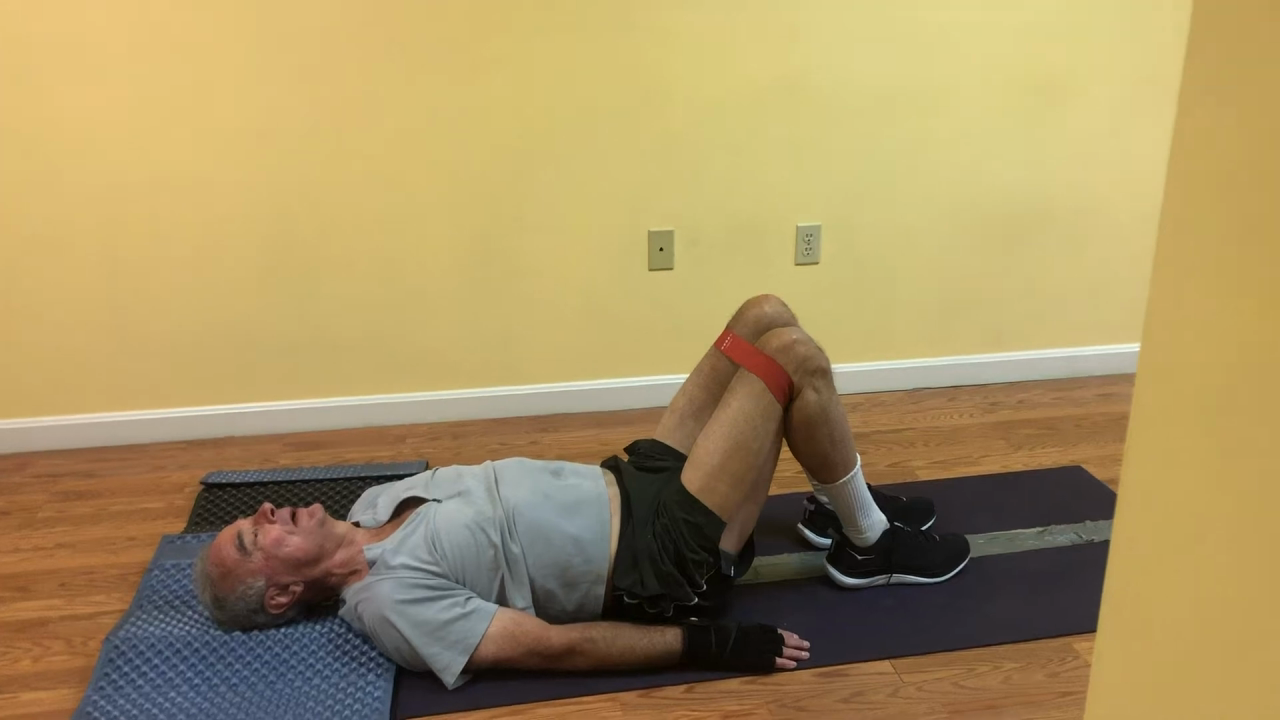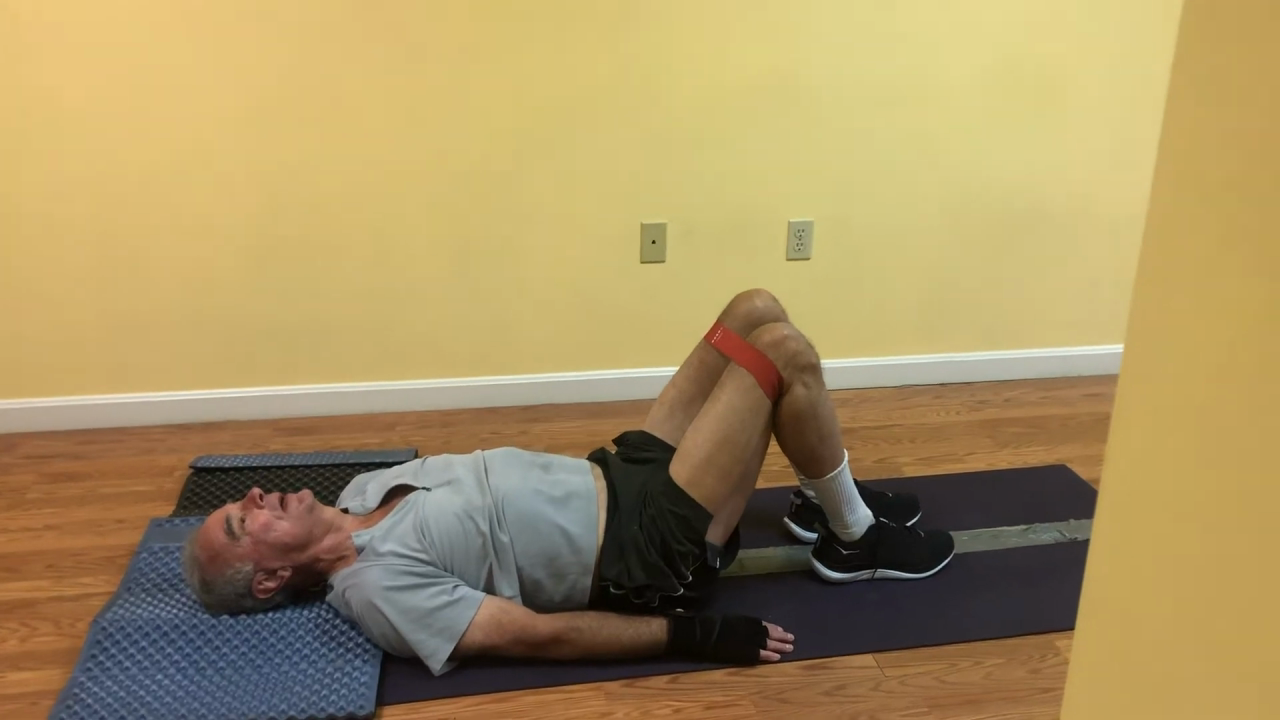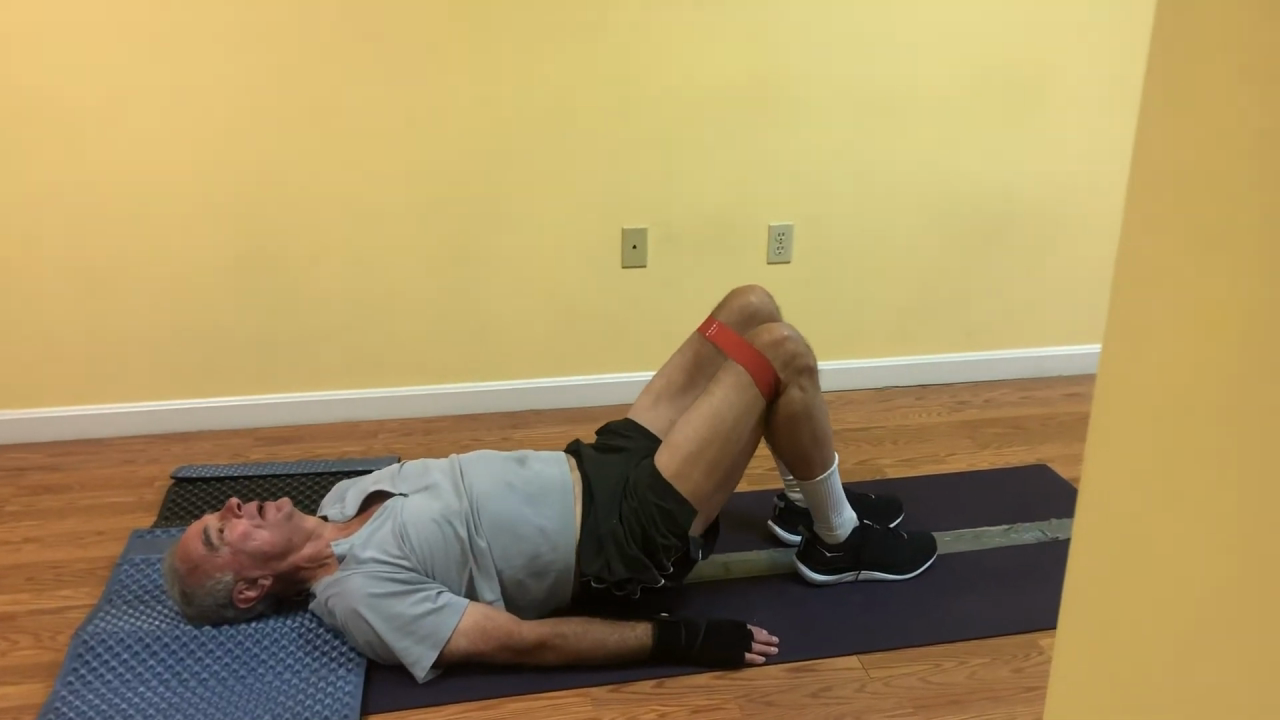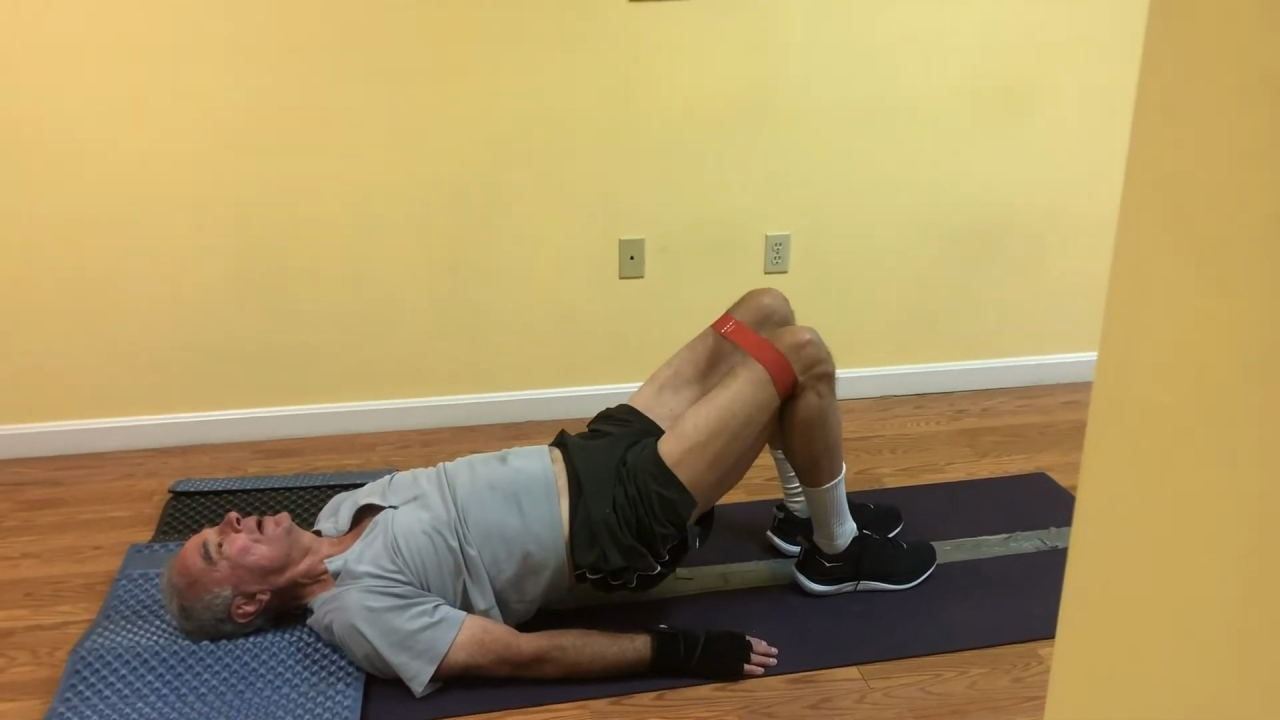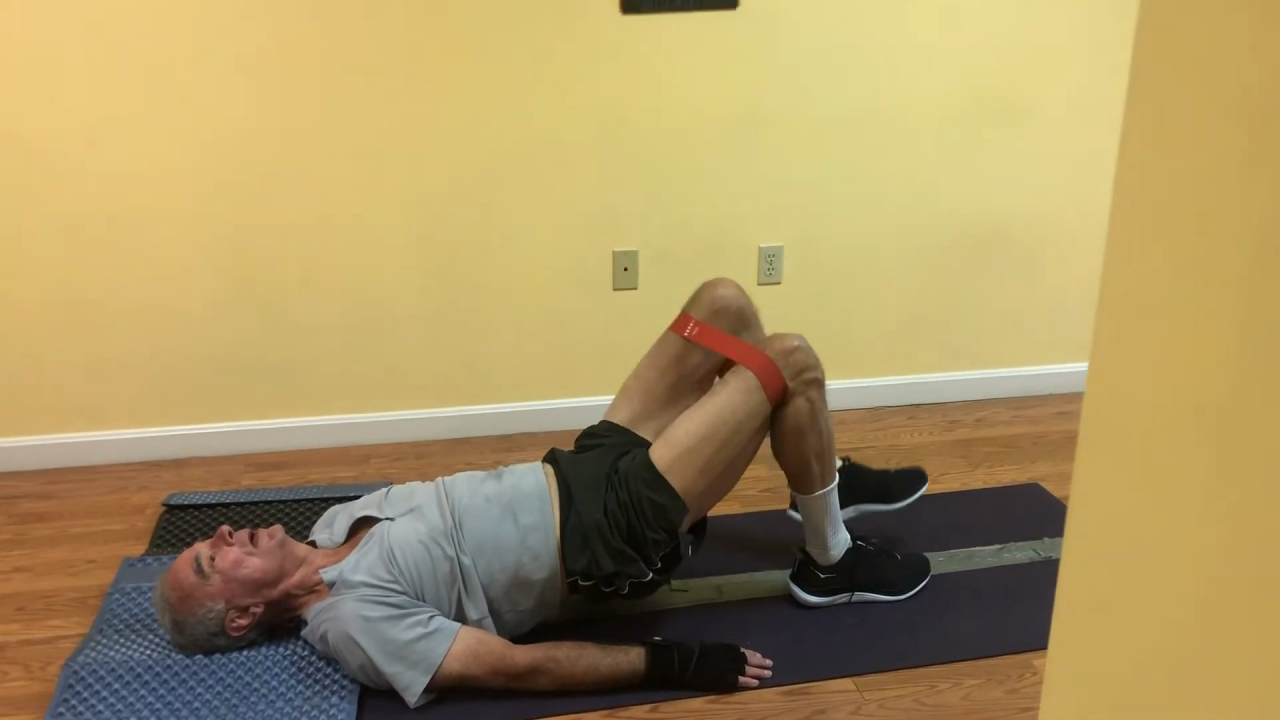
dt=1s
person 1, frame 1
left shoulder: (373, 509)
right shoulder: (389, 601)
right elbow: (554, 647)
right wrist: (714, 646)
left hip: (633, 483)
right hip: (666, 557)
left knee: (765, 315)
right knee: (795, 356)
left ankle: (840, 506)
right ankle: (870, 545)
person 1, frame 2
left shoulder: (364, 494)
right shoulder: (377, 587)
right elbow: (538, 634)
right wrist: (697, 635)
left hip: (621, 474)
right hip: (652, 549)
left knee: (756, 309)
right knee: (785, 351)
left ankle: (828, 501)
right ankle: (856, 539)
person 1, frame 3
left shoulder: (345, 500)
right shoulder: (359, 597)
right elbow: (523, 641)
right wrist: (680, 639)
left hip: (599, 468)
right hip: (630, 534)
left knee: (752, 305)
right knee: (781, 349)
left ankle: (808, 503)
right ankle: (841, 542)
person 1, frame 4
left shoulder: (340, 516)
right shoulder: (357, 611)
right elbow: (521, 655)
right wrist: (677, 650)
left hip: (592, 456)
right hip: (621, 523)
left knee: (767, 309)
right knee: (802, 353)
left ankle: (805, 511)
right ankle: (837, 552)
person 1, frame 5
left shoulder: (335, 527)
right shoulder: (353, 622)
right elbow: (515, 668)
right wrist: (673, 663)
left hip: (584, 471)
right hip: (617, 535)
left knee: (723, 302)
right knee: (792, 359)
left ankle: (825, 480)
right ankle: (832, 563)
